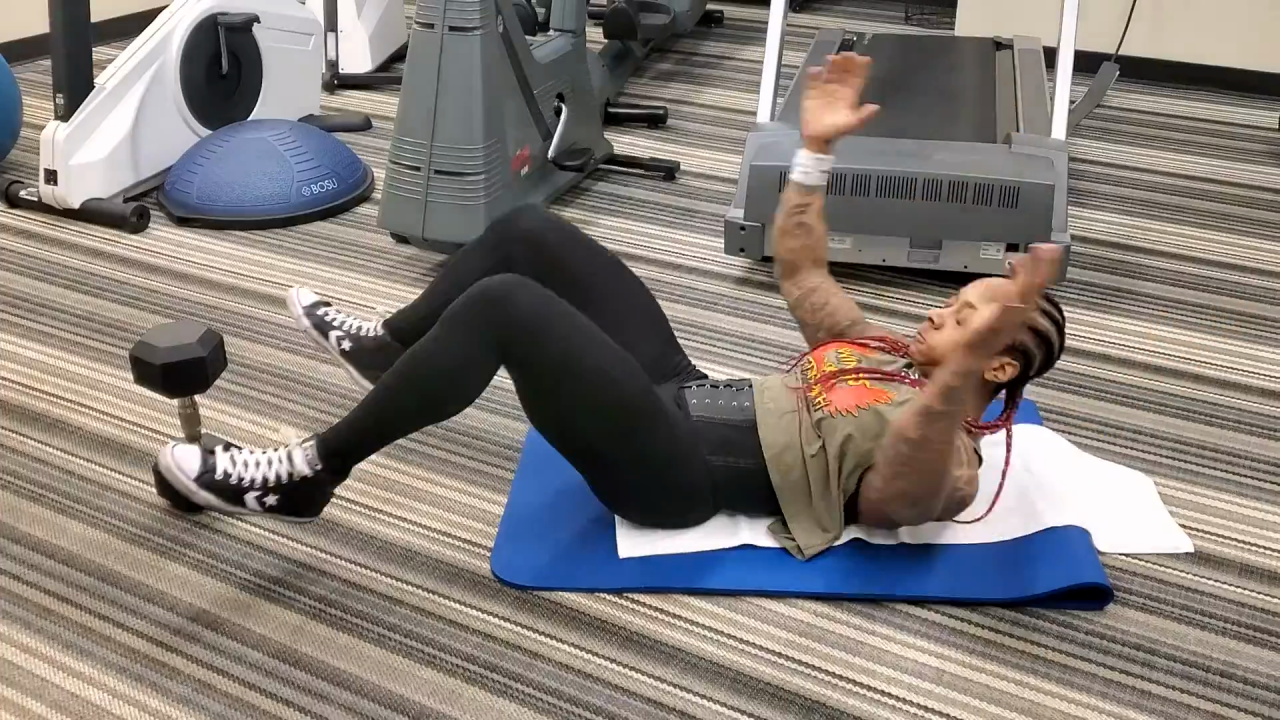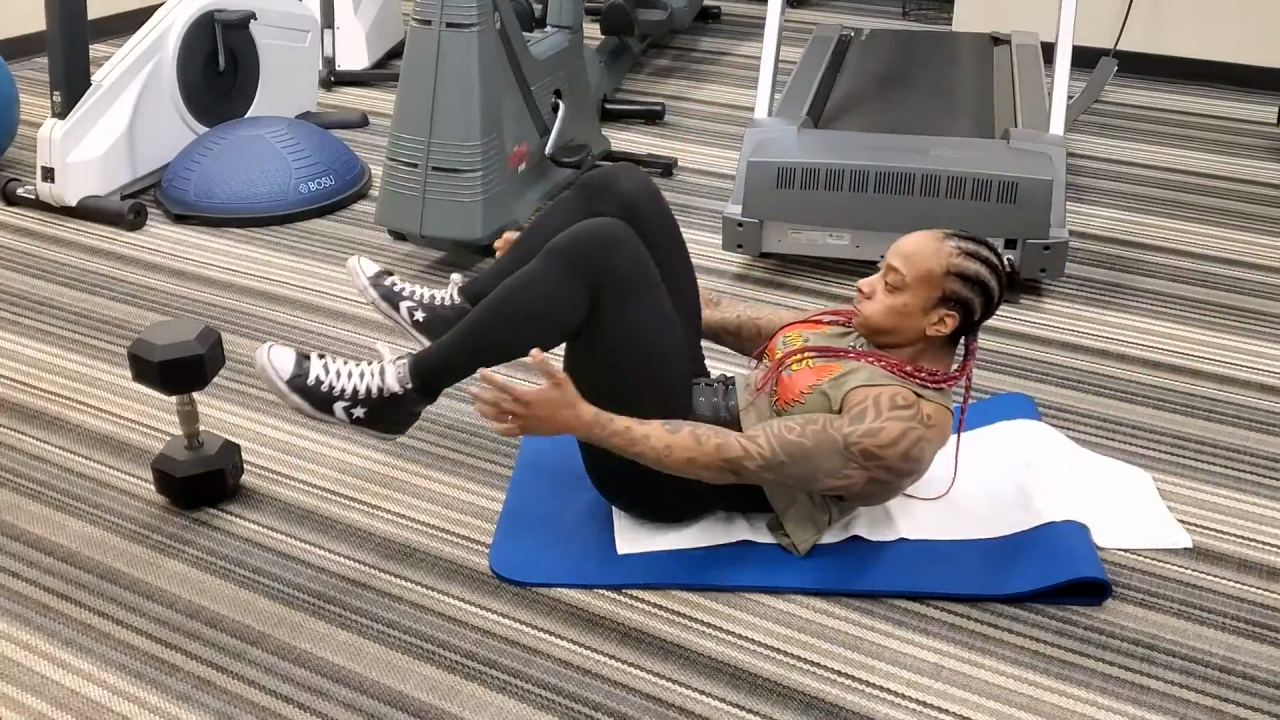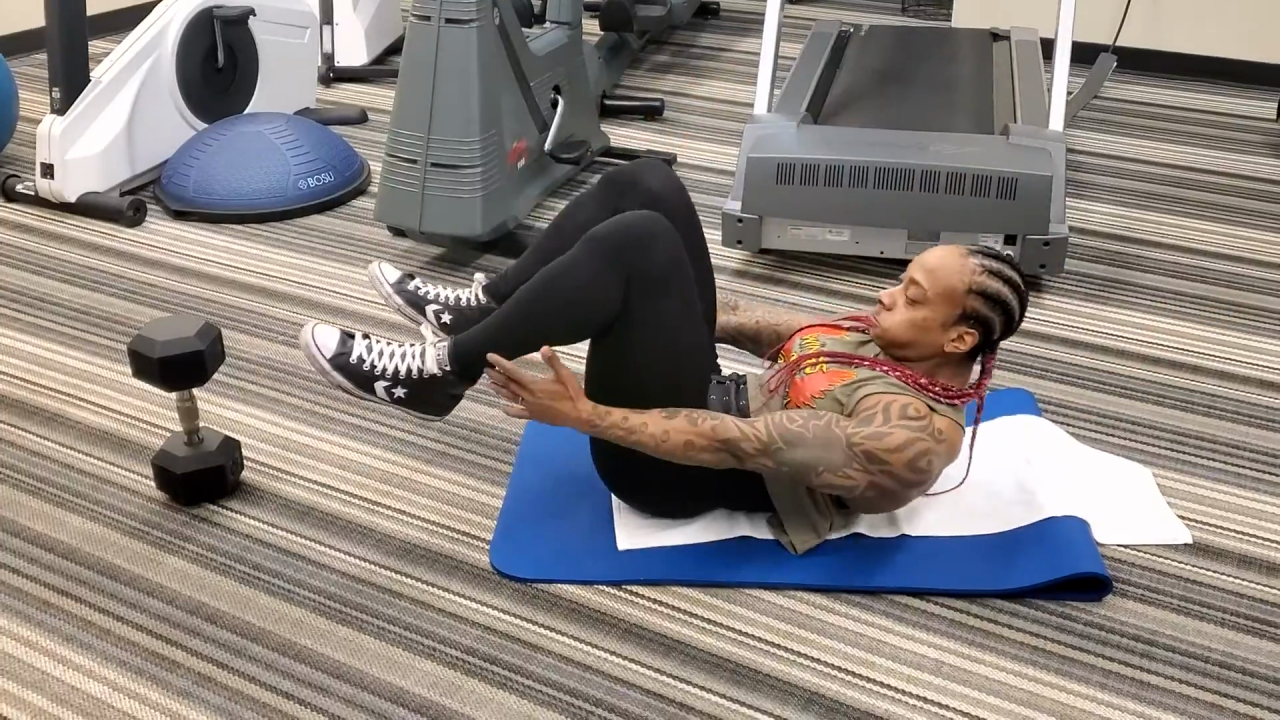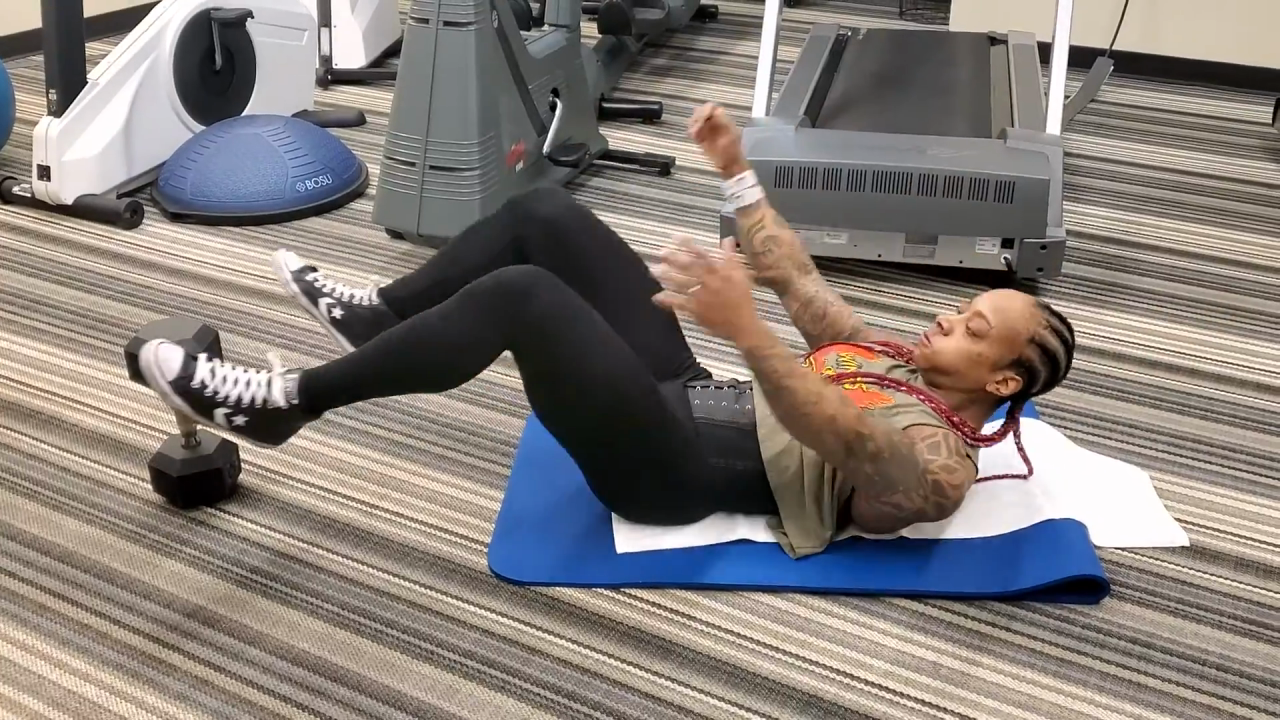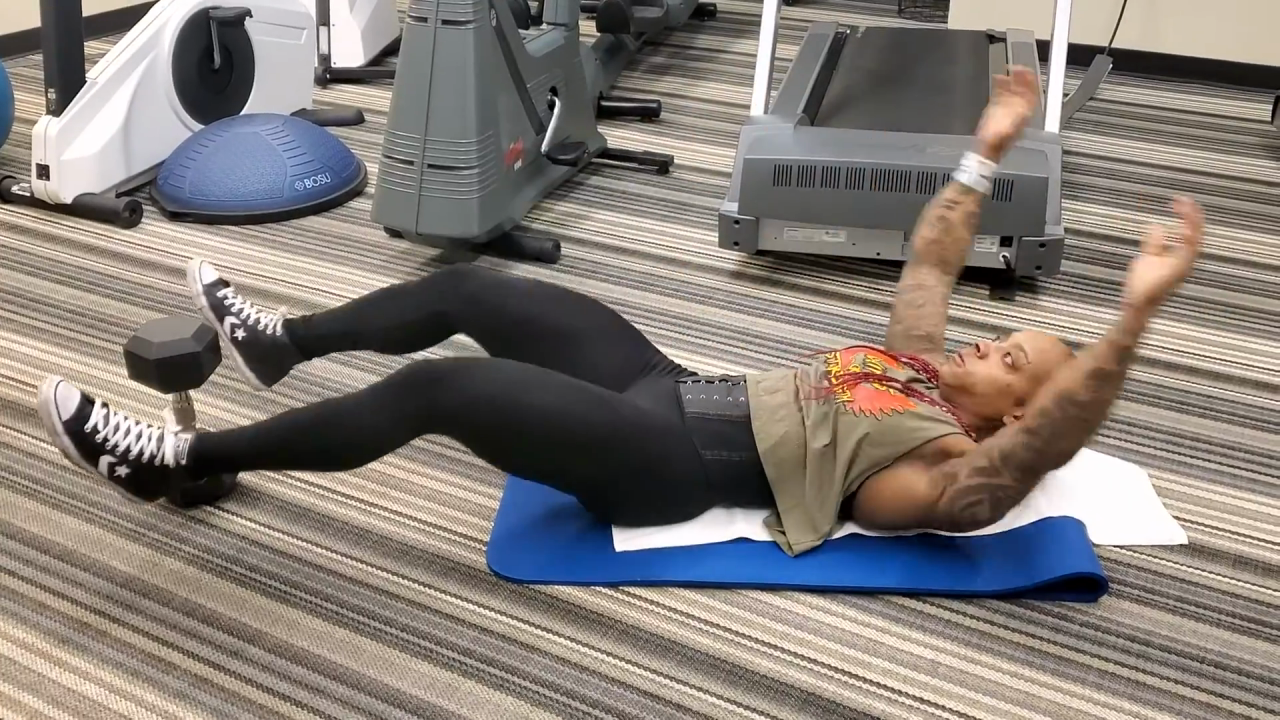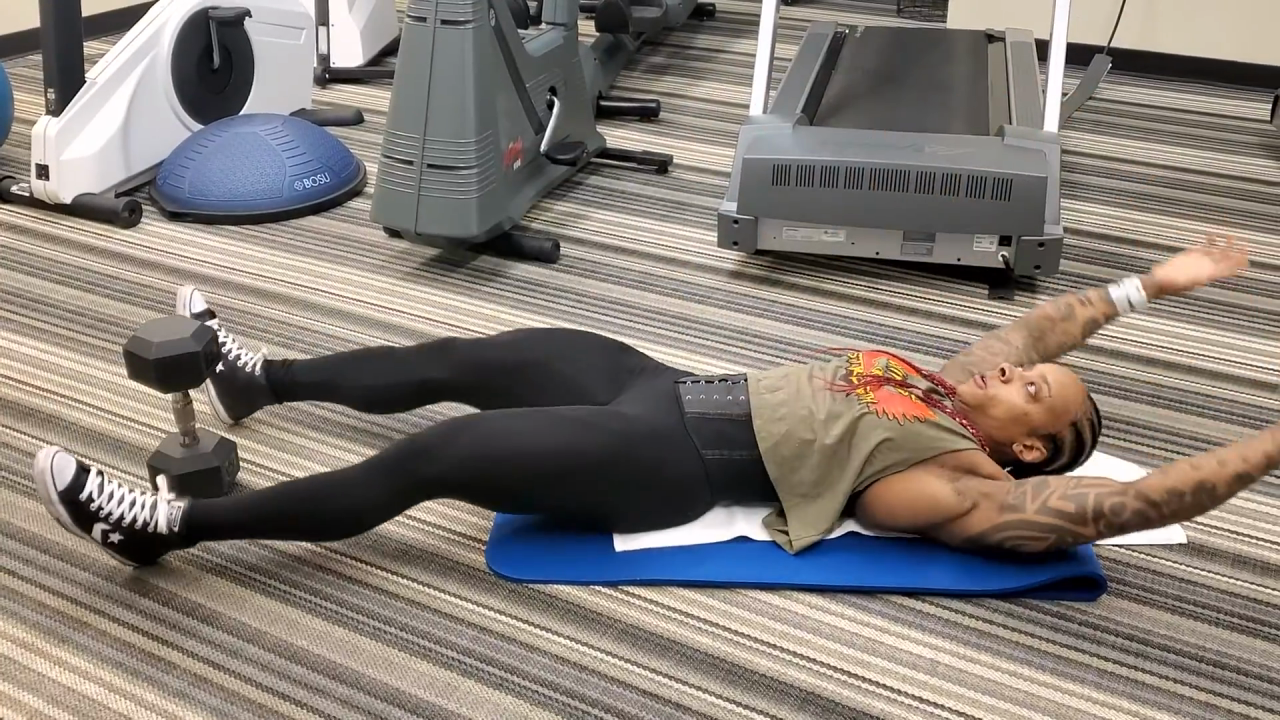
dt=0.3s
person 1, frame 1
left shoulder: (939, 465)
right shoulder: (888, 350)
left elbow: (919, 469)
right elbow: (796, 271)
left wrist: (963, 360)
right wrist: (817, 147)
left hip: (657, 456)
right hip: (673, 391)
left knee: (499, 306)
right knee: (532, 232)
left ankle: (304, 477)
right ankle: (381, 349)
person 1, frame 2
left shoulder: (901, 426)
right shoulder: (874, 335)
left elbow: (745, 461)
right elbow: (723, 314)
left wrist: (583, 421)
left hip: (663, 476)
right hip: (690, 403)
left knee: (600, 246)
right knee: (622, 189)
left ankle: (398, 389)
right ankle: (455, 311)
person 1, frame 3
left shoulder: (911, 437)
right shoulder: (893, 343)
left elbow: (747, 445)
right elbow: (740, 313)
left wrist: (584, 414)
left hip: (671, 470)
left knee: (637, 238)
right knee: (648, 186)
left ankle: (438, 371)
right ankle: (481, 308)
person 1, frame 4
left shoulder: (934, 471)
right shoulder: (913, 361)
left elbow: (821, 433)
right elbow: (796, 277)
left wrist: (746, 332)
right wrist: (737, 175)
left hip: (675, 468)
right hip: (686, 397)
left knee: (518, 296)
right knee: (544, 213)
left ankle: (293, 397)
right ankle: (373, 318)
person 1, frame 5
left shoulder: (957, 477)
right shoulder: (926, 369)
left elbow: (1050, 439)
right elbow: (930, 260)
left wrist: (1134, 311)
right wrist: (987, 150)
left hip: (665, 465)
right hip: (674, 389)
left knee: (430, 392)
right knee: (468, 291)
left ankle: (178, 458)
right ankle: (277, 338)
person 1, frame 6
left shoulder: (973, 492)
right shoulder: (953, 394)
left elbow: (1118, 502)
right elbow: (1040, 326)
right wrist: (1152, 281)
left hip: (664, 464)
right hip: (669, 387)
left knee: (419, 464)
right knee: (449, 362)
left ankle: (163, 524)
right ankle: (255, 376)
